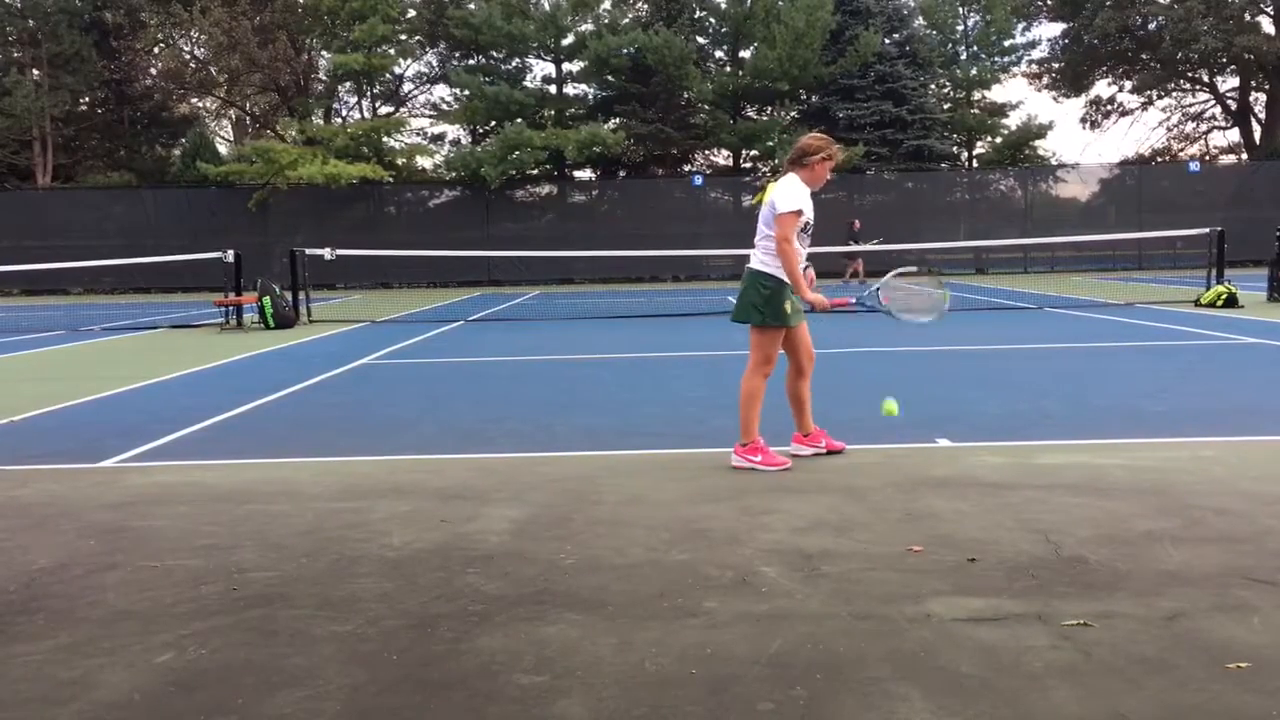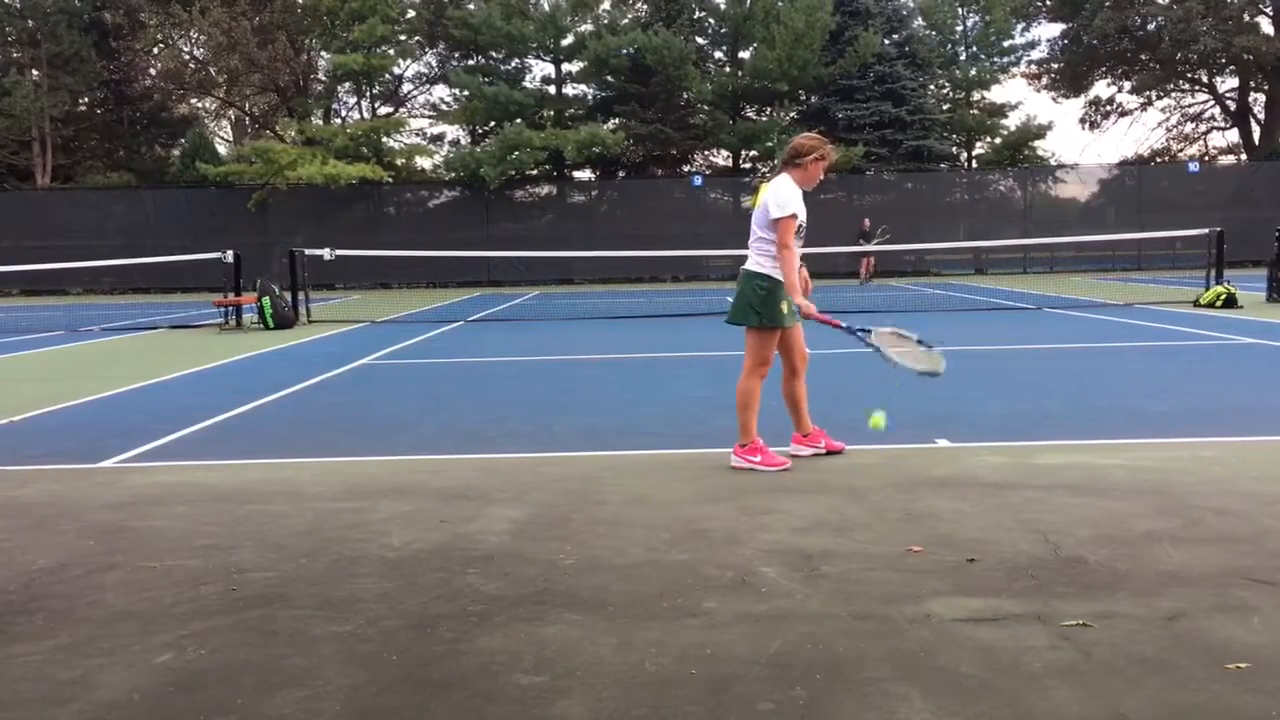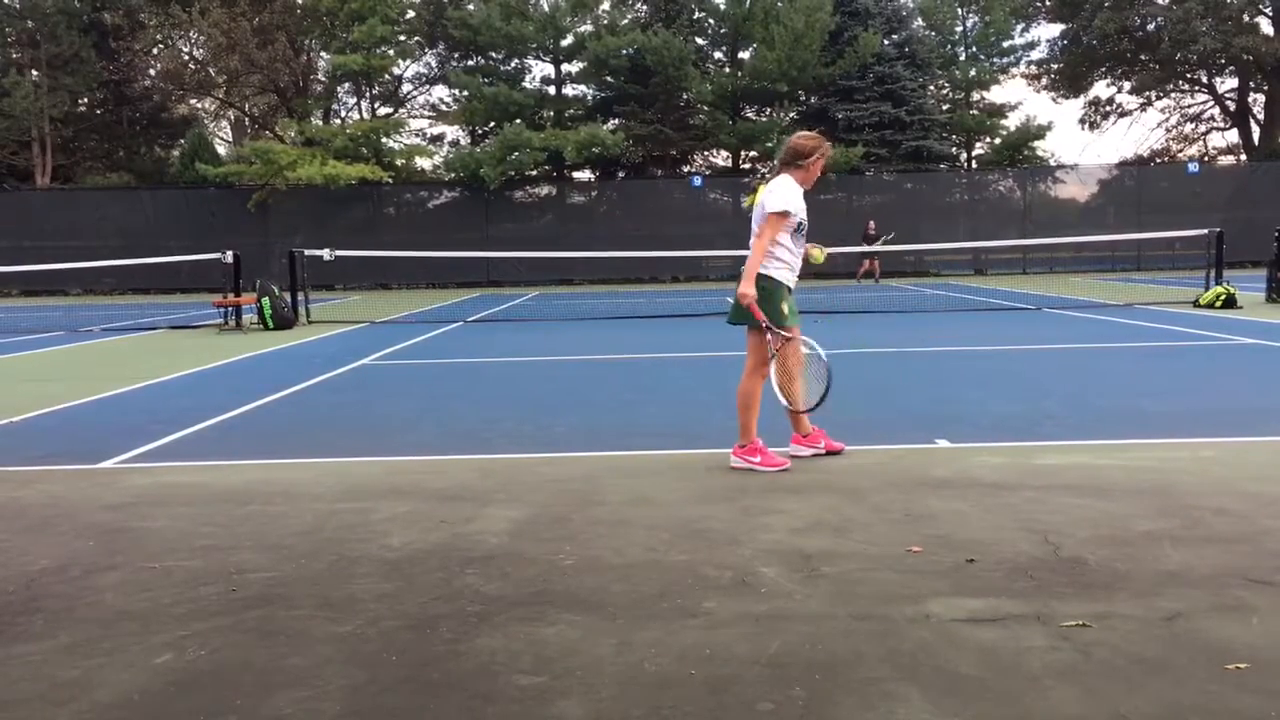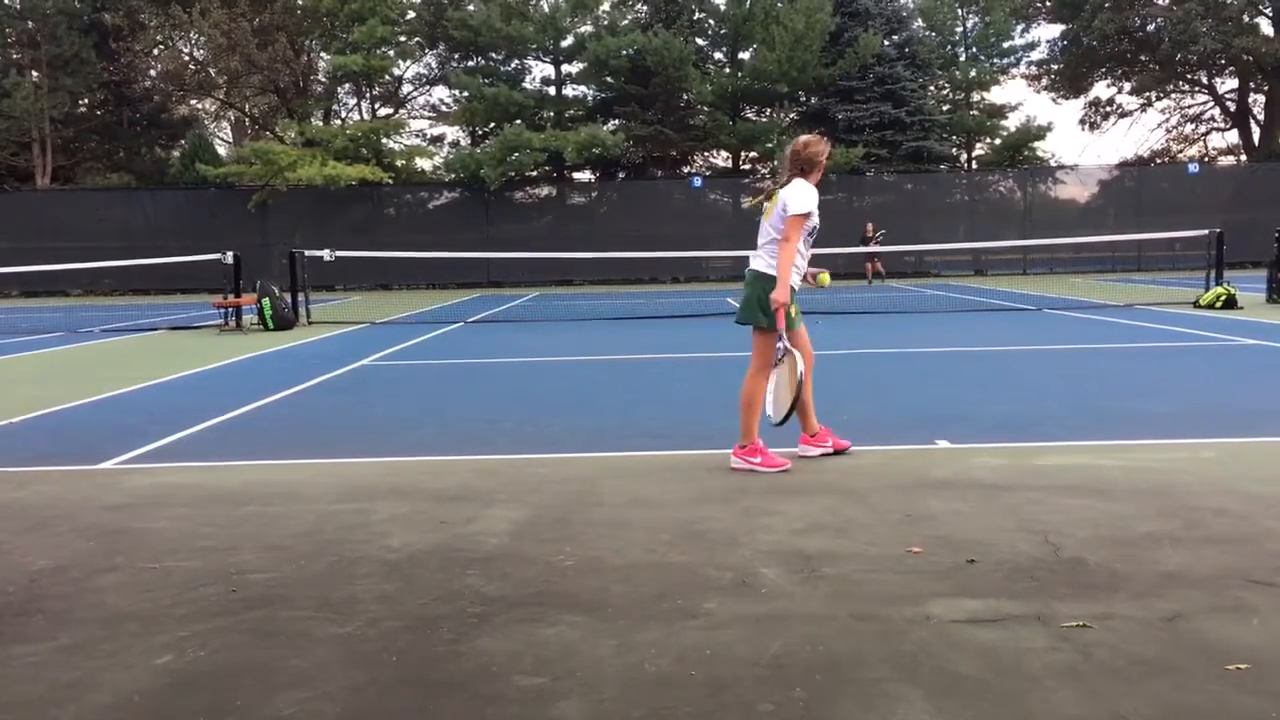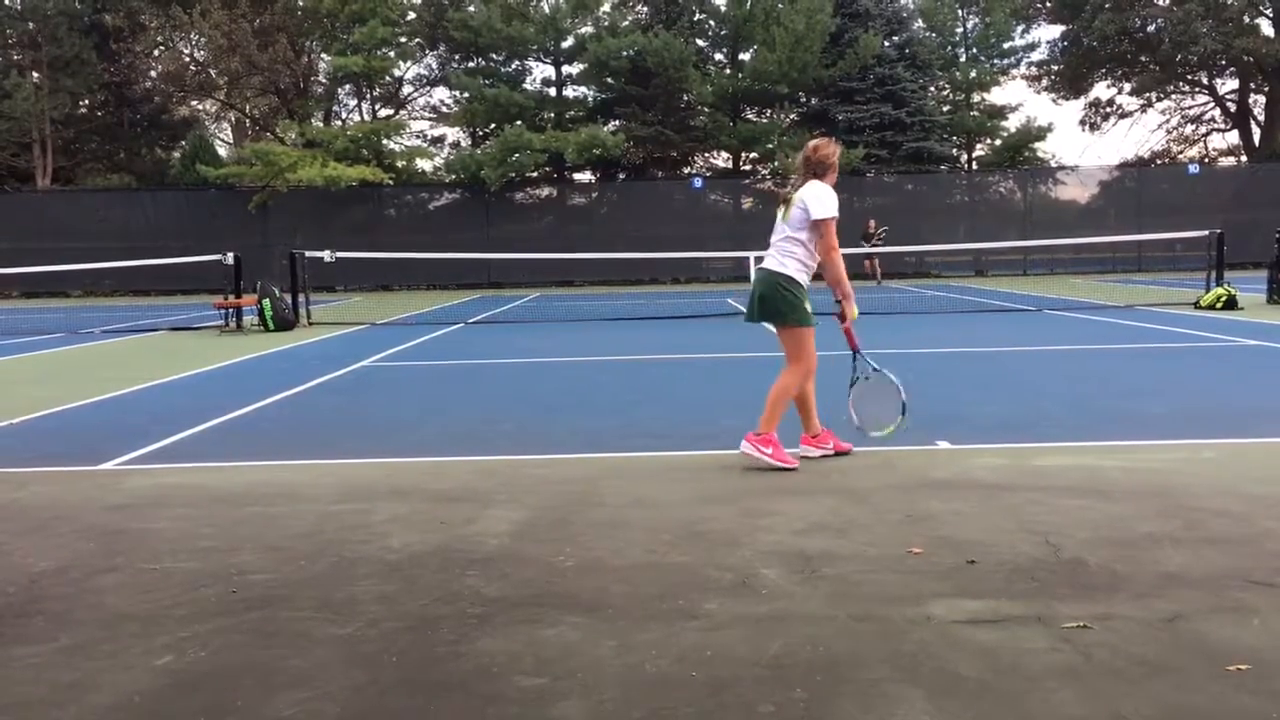
dt=0.3s
person 1, frame 1
left shoulder: (793, 188)
right shoulder: (793, 189)
right elbow: (784, 244)
left wrist: (804, 271)
right wrist: (807, 291)
left hip: (779, 286)
right hip: (769, 284)
left knee: (804, 359)
right knee: (761, 367)
left ankle: (806, 436)
right ankle: (747, 447)
person 1, frame 2
left shoulder: (786, 188)
right shoulder: (785, 190)
right elbow: (784, 247)
left wrist: (800, 270)
right wrist: (797, 295)
left hip: (774, 286)
right hip: (764, 284)
left knee: (797, 360)
right knee: (757, 368)
left ankle: (805, 436)
right ankle: (746, 447)
person 1, frame 3
left shoulder: (786, 188)
right shoulder: (785, 188)
right elbow: (762, 237)
left wrist: (802, 249)
right wrist: (748, 281)
left hip: (778, 286)
right hip: (767, 284)
right knee: (759, 367)
left ankle: (804, 436)
right ankle: (746, 448)
person 1, frame 4
left shoulder: (789, 190)
right shoulder: (804, 191)
right elbow: (788, 241)
left wrist: (802, 270)
right wrist: (781, 285)
left hip: (776, 286)
right hip: (773, 286)
left knee: (804, 359)
right knee: (763, 368)
left ankle: (812, 435)
right ankle: (747, 449)
person 1, frame 5
left shoulder: (801, 192)
right shoulder: (823, 193)
right elbow: (830, 251)
left wrist: (839, 293)
right wrist: (848, 299)
left hip: (776, 279)
right hip: (783, 282)
left knee: (805, 363)
right knee: (798, 366)
left ankle: (813, 436)
right ankle: (761, 437)
